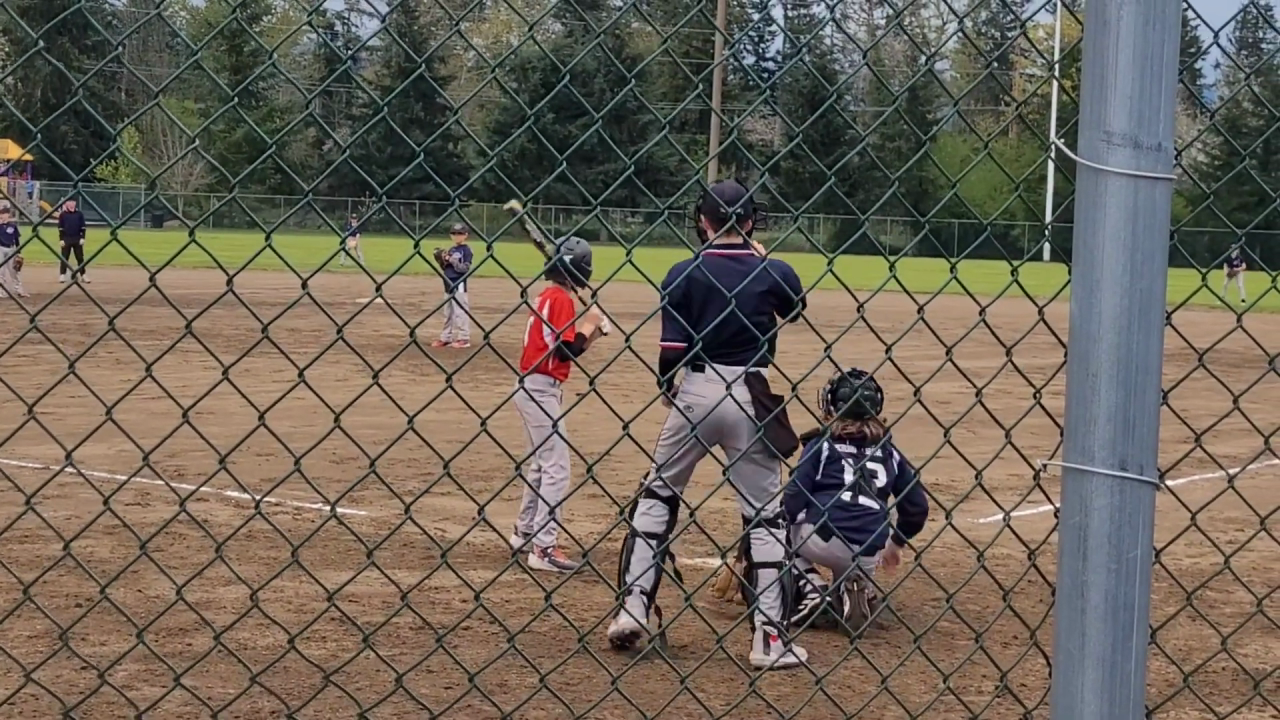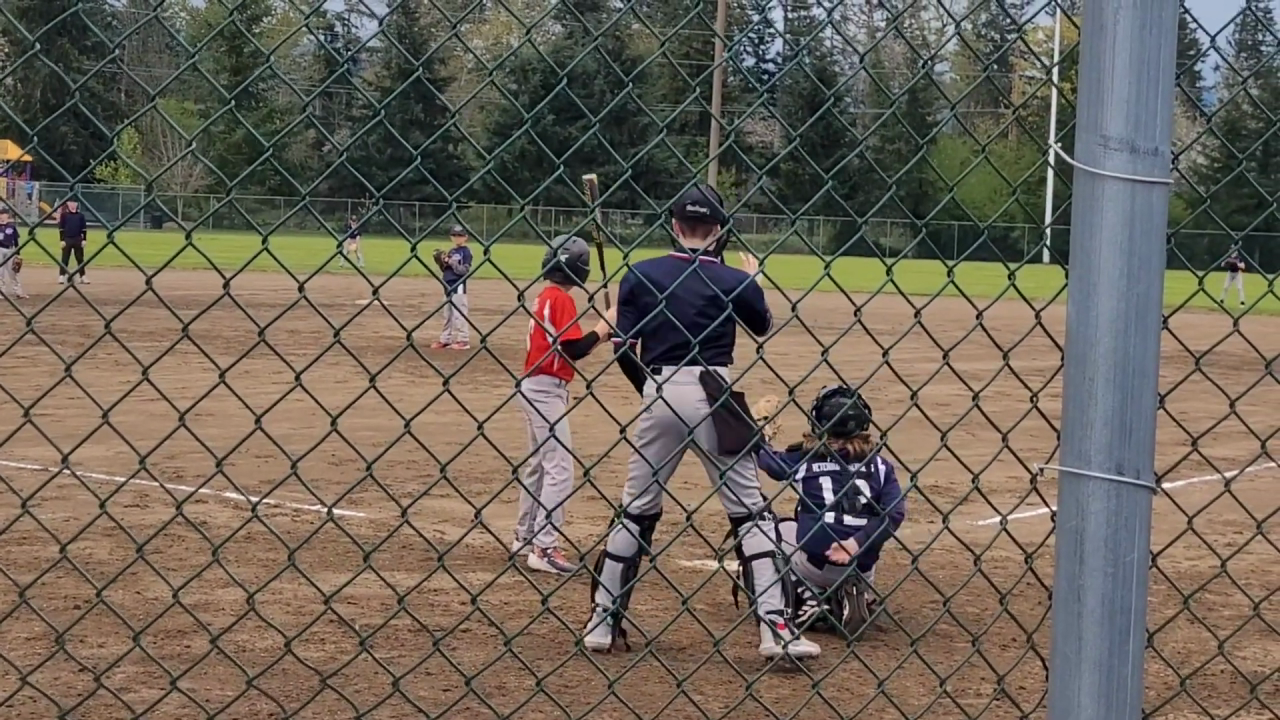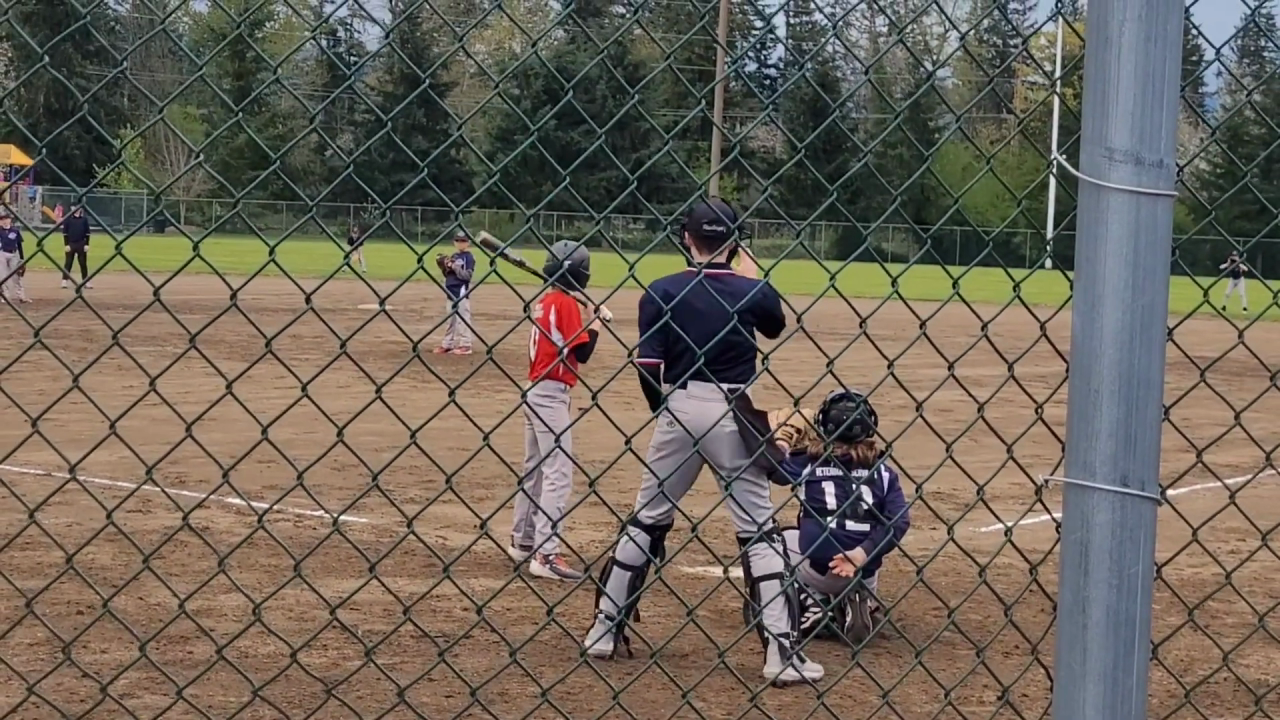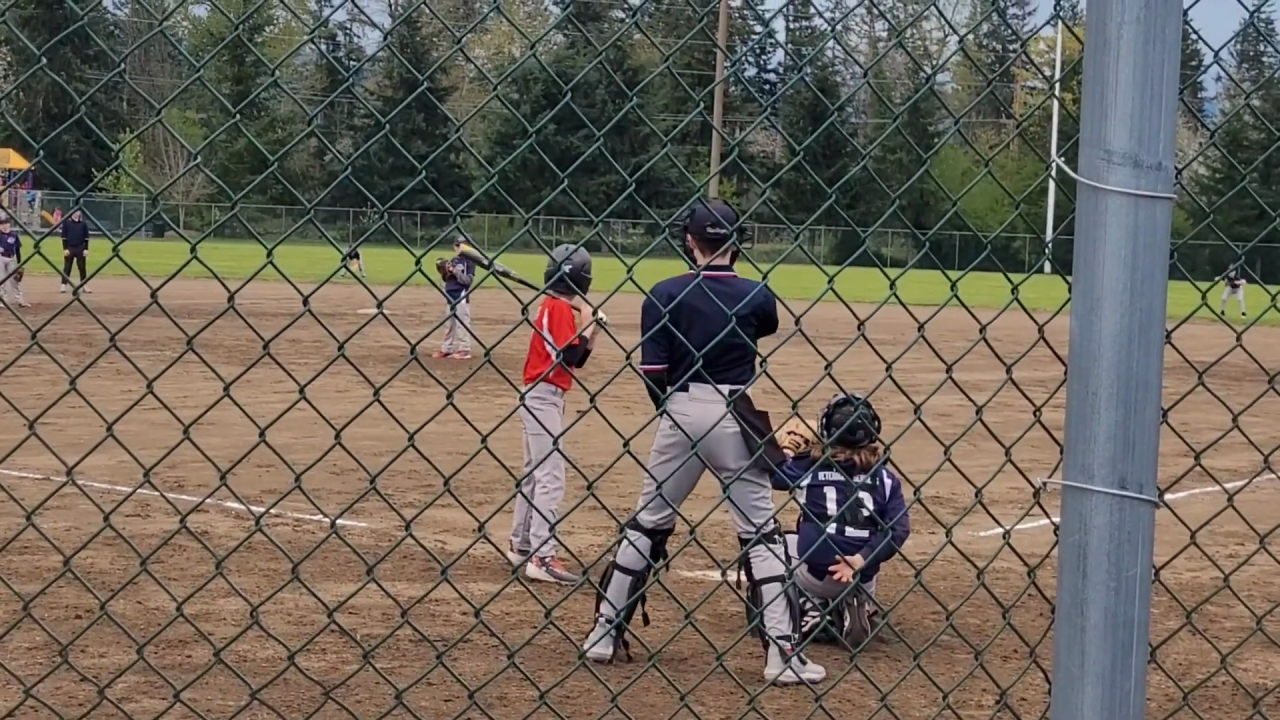
dt=0.5s
person 1, frame 1
left shoulder: (682, 275)
right shoulder: (775, 273)
left elbow: (670, 350)
right elbow: (796, 310)
left wrist: (667, 391)
left hip: (696, 392)
right hip: (749, 398)
left knee: (658, 491)
right knee: (764, 515)
left ankle: (635, 604)
right ankle: (769, 637)
person 1, frame 2
left shoulder: (642, 275)
right shoulder: (735, 281)
left elbow: (623, 348)
right elbow: (763, 328)
left hip: (662, 397)
right hip: (713, 399)
left knee: (635, 510)
right knee: (749, 513)
left ankle: (603, 623)
right ankle: (776, 629)
person 1, frame 3
left shoulder: (660, 291)
right shoulder: (753, 291)
left elbow: (648, 369)
right elbow: (776, 327)
left wrist: (665, 414)
left hip: (679, 410)
right hip: (732, 415)
left knee: (645, 522)
right knee: (760, 531)
left ankle: (605, 629)
right ankle: (782, 650)
person 1, frame 4
left shoulder: (663, 294)
right shoulder: (756, 295)
left elbow: (651, 373)
left wrist: (670, 413)
left hip: (680, 413)
right hip: (733, 418)
left knee: (646, 525)
right knee: (761, 534)
left ankle: (605, 634)
right ankle: (782, 653)
person 2, frame 1
left shoulder: (545, 297)
right shoulder: (561, 300)
right elbow: (566, 352)
left wrist: (592, 333)
right wrist: (590, 324)
left hip: (531, 387)
right hip: (541, 389)
left knee: (541, 466)
right knee: (556, 469)
left ankle: (524, 532)
right ankle: (543, 548)
person 2, frame 2
left shoulder: (543, 297)
right shoulder: (562, 299)
right elbow: (575, 349)
left wrist: (600, 334)
right wrist: (604, 325)
left hip: (534, 386)
right hip: (547, 389)
left knee: (539, 465)
right knee: (560, 469)
left ankle: (526, 536)
right ankle: (543, 549)
person 2, frame 3
left shoulder: (543, 302)
right shoulder: (566, 303)
right elbow: (581, 353)
left wrist: (593, 321)
right wrist: (597, 320)
left hip: (536, 392)
right hip: (551, 395)
left knee: (534, 471)
right knee: (558, 475)
left ankle: (523, 542)
right ankle: (546, 555)
person 2, frame 4
left shoulder: (551, 306)
right shoulder: (559, 307)
left elbow: (577, 360)
right elbow: (569, 355)
left wrist: (591, 329)
right wrist: (587, 323)
left hip: (540, 396)
right hip: (544, 397)
left knee: (535, 474)
right knee: (551, 478)
left ankle: (521, 547)
right ankle: (542, 558)
person 3, frame 1
left shoulder: (822, 444)
right shoulder: (890, 452)
left elbow: (794, 498)
right elbow: (917, 507)
right wrist: (897, 541)
left hip: (823, 540)
right hip: (866, 552)
left ankle: (811, 592)
right ankle: (850, 596)
person 3, frame 2
left shoulder: (804, 458)
right shoulder: (878, 464)
left elbow: (769, 461)
right elbow: (894, 512)
left wrist: (761, 439)
right wrist: (856, 544)
left hip: (814, 562)
right hip: (859, 567)
left knee: (779, 530)
left ankle: (809, 599)
right ankle: (855, 596)
person 3, frame 3
left shoulder: (808, 462)
right shoulder: (882, 471)
right elbow: (898, 522)
left wrist: (781, 441)
right wrist: (861, 554)
left hip: (816, 568)
right hip: (865, 574)
left knee: (781, 539)
left ankle: (813, 605)
right ankle: (862, 606)
person 3, frame 4
left shoulder: (810, 465)
right shoulder: (884, 476)
left elbow: (774, 473)
right elbow: (898, 528)
right wrist: (860, 561)
left hip: (815, 573)
right hip: (862, 577)
right knee: (861, 589)
left ankle: (810, 610)
right ankle: (857, 607)
